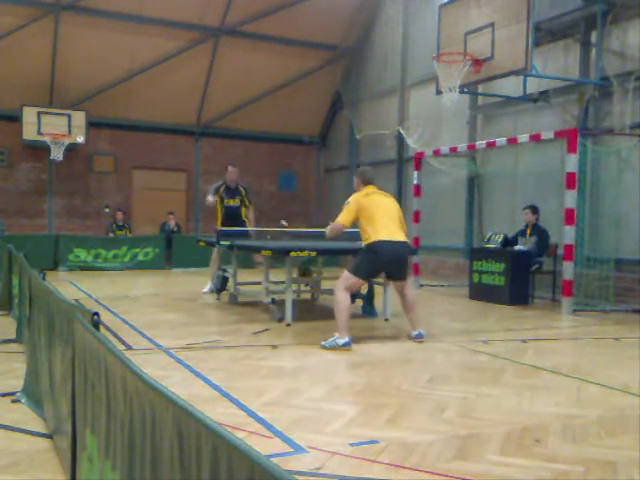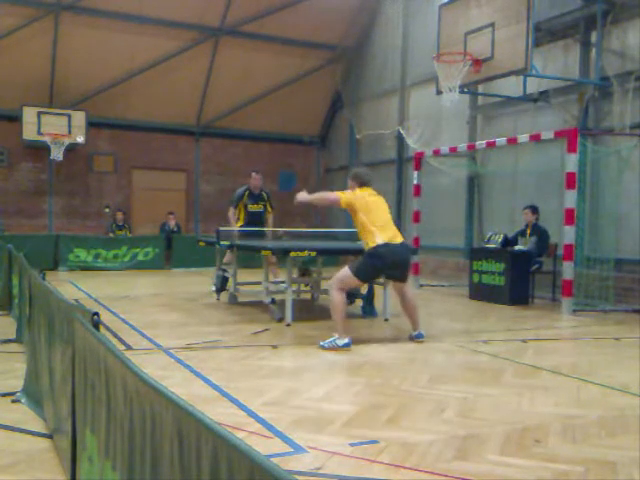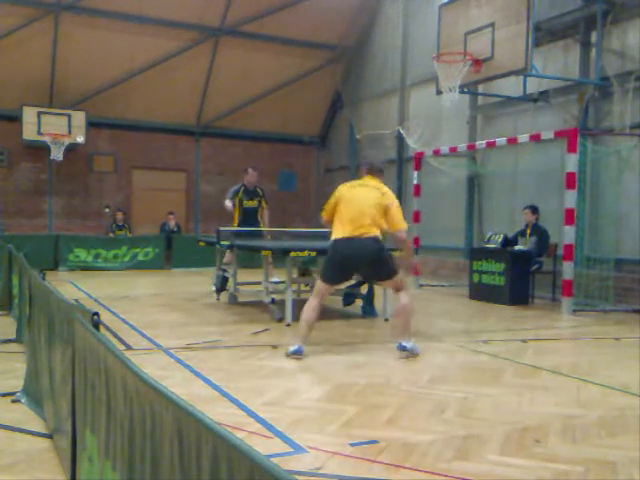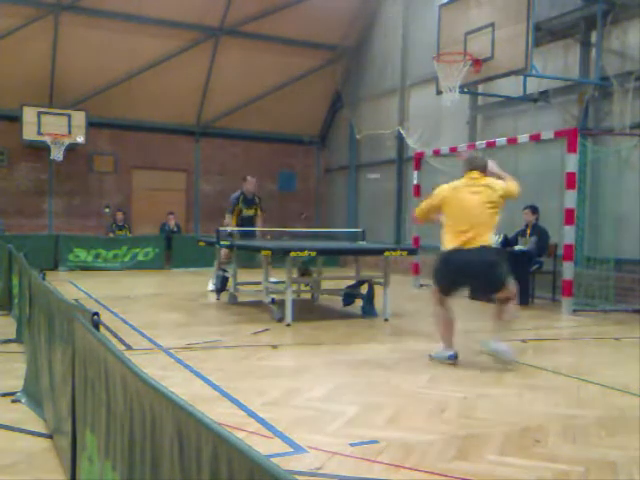
dt=0.5s
person 1, frame 1
left shoulder: (357, 198)
right shoulder: (391, 199)
left elbow: (339, 226)
left wrist: (329, 231)
left hip: (379, 249)
right hip: (402, 248)
left knee: (342, 287)
right knee: (404, 288)
left ankle: (342, 338)
right ankle: (417, 331)
person 1, frame 2
left shoulder: (357, 196)
right shoulder: (379, 199)
left elbow: (330, 197)
left wrist: (306, 198)
left hip: (381, 252)
right hip: (402, 250)
left knee: (336, 285)
right knee: (403, 288)
left ankle: (342, 339)
right ankle: (417, 332)
person 1, frame 3
left shoulder: (343, 188)
right shoulder: (386, 195)
left elbow: (326, 219)
right elbow: (401, 235)
right wrist: (409, 258)
left hip: (339, 248)
right hip: (369, 250)
left knee: (317, 297)
right knee: (401, 289)
left ankle: (298, 345)
right ankle: (405, 342)
person 1, frame 4
left shoulder: (446, 190)
right shoulder: (495, 187)
left elbow: (418, 217)
right elbow: (515, 187)
left wrist: (438, 218)
right wrist: (494, 168)
left hip: (452, 258)
right hip: (484, 257)
left knee: (440, 299)
right knee: (509, 296)
left ankle: (448, 350)
right ankle: (494, 342)
